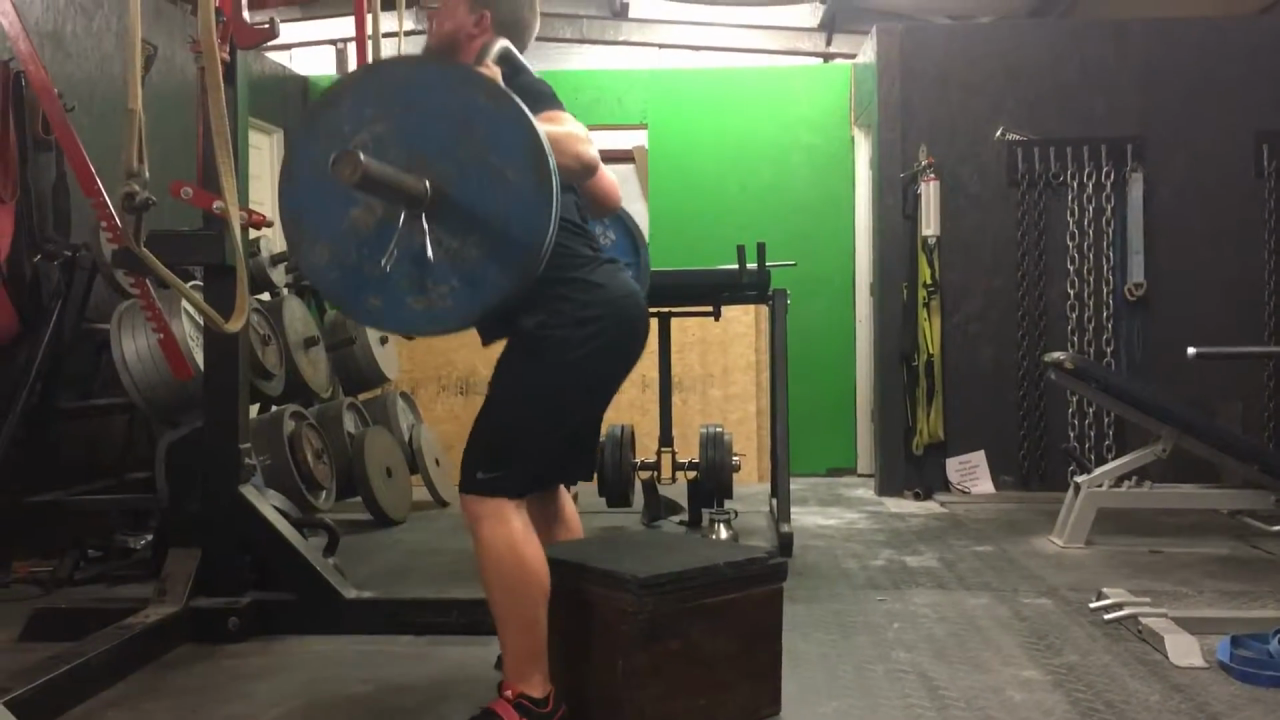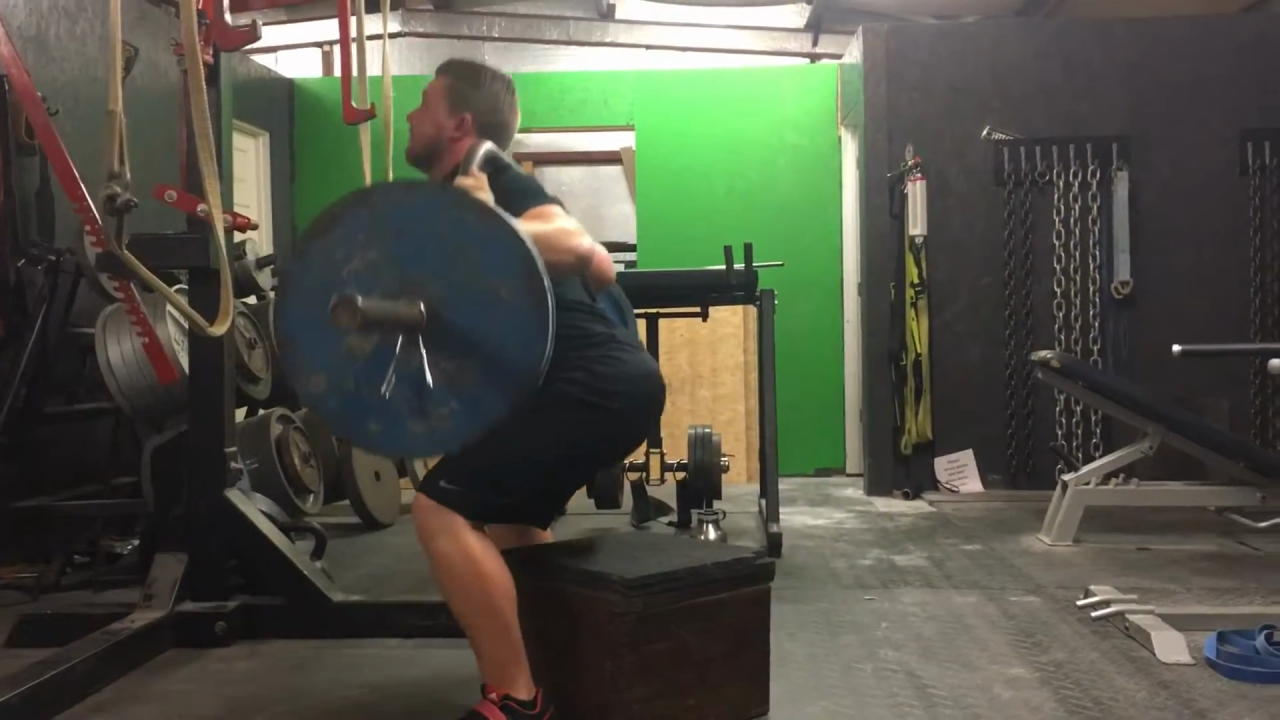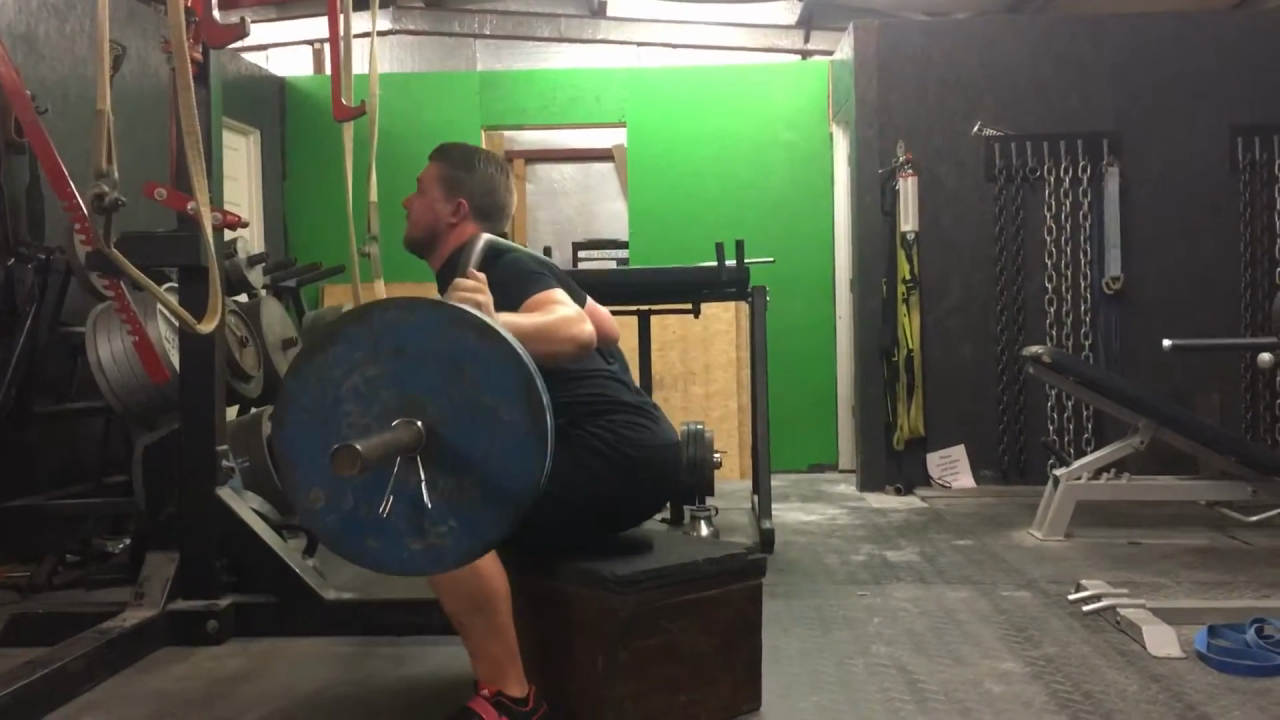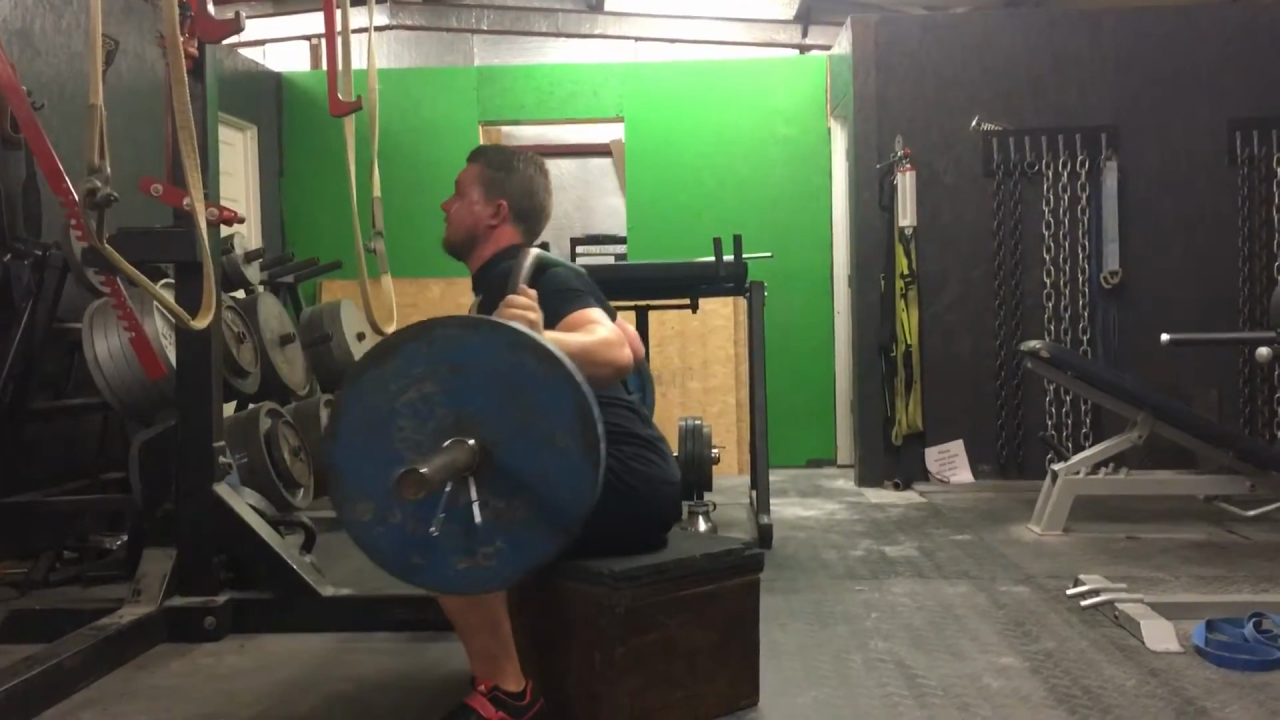
dt=0.5s
person 1, frame 1
left shoulder: (498, 82)
right shoulder: (506, 87)
left elbow: (576, 150)
right elbow: (604, 187)
left hip: (573, 315)
right hip: (592, 308)
left knee: (492, 494)
right knee: (536, 484)
person 1, frame 2
left shoulder: (485, 186)
right shoulder: (488, 191)
left elbow: (572, 243)
right elbow: (600, 266)
left hip: (596, 388)
right hip: (612, 381)
left knee: (443, 507)
right knee: (498, 507)
person 1, frame 3
left shoulder: (490, 271)
right shoulder: (498, 265)
left elbow: (576, 332)
right elbow: (605, 325)
left wrist: (492, 324)
left hip: (620, 452)
right hip: (629, 446)
person 1, frame 4
left shoulder: (526, 280)
right shoulder: (516, 276)
left elbow: (616, 352)
right elbow: (618, 338)
left wrist: (541, 341)
left hip: (623, 486)
right hip: (621, 476)
